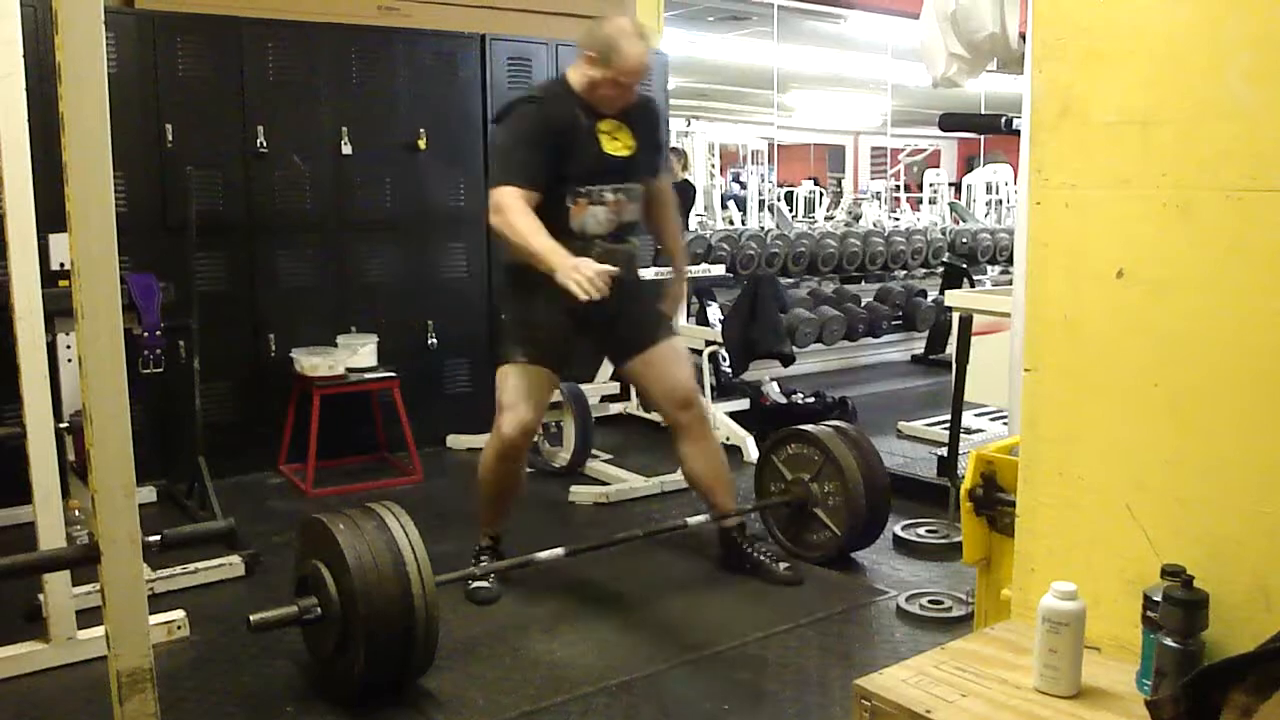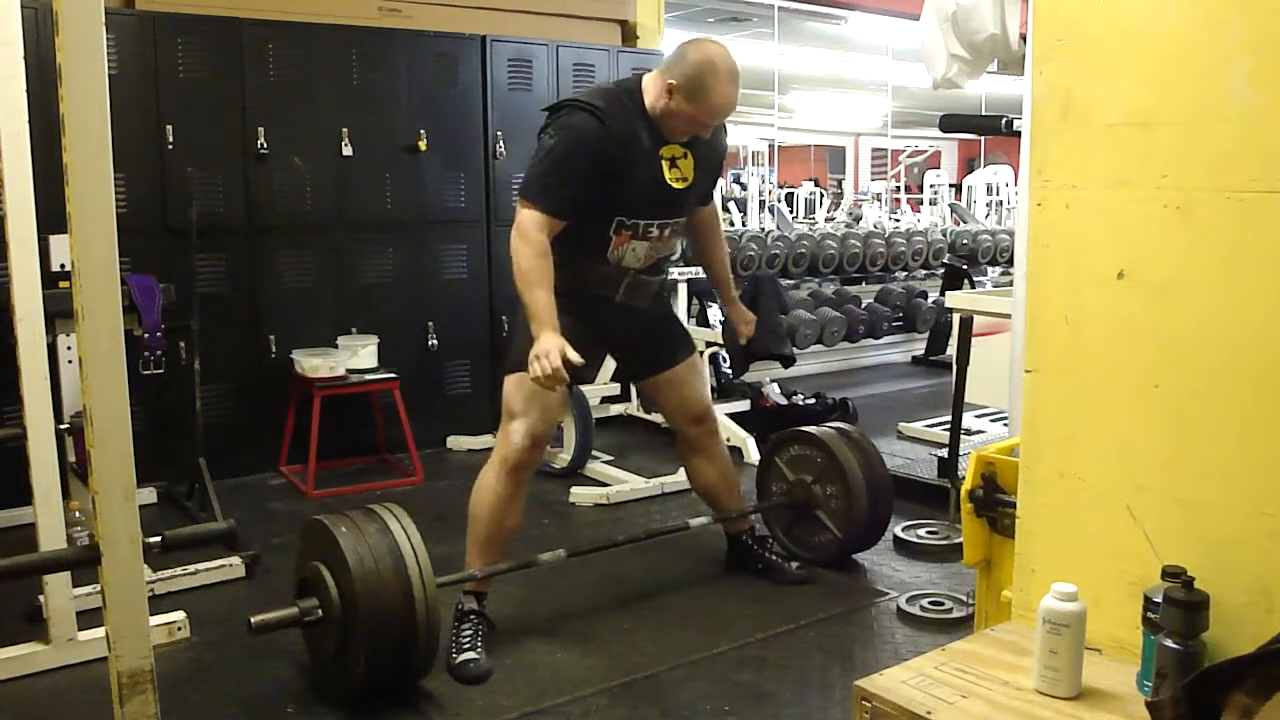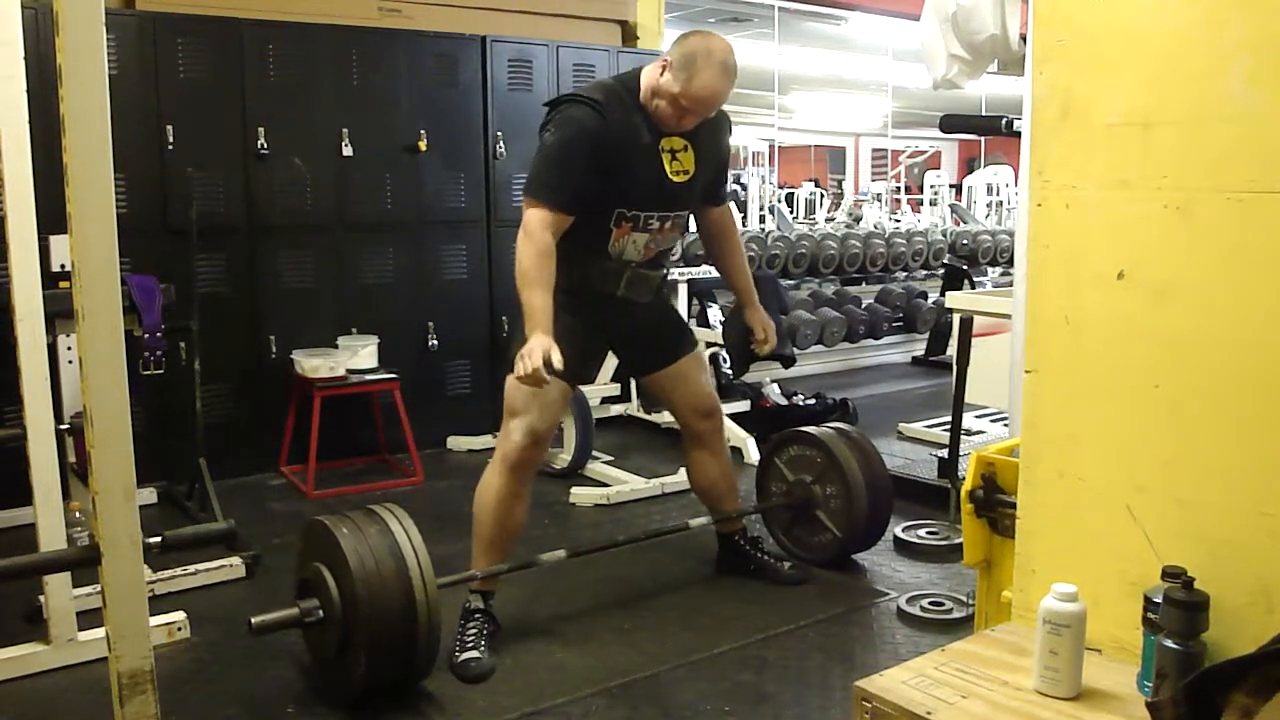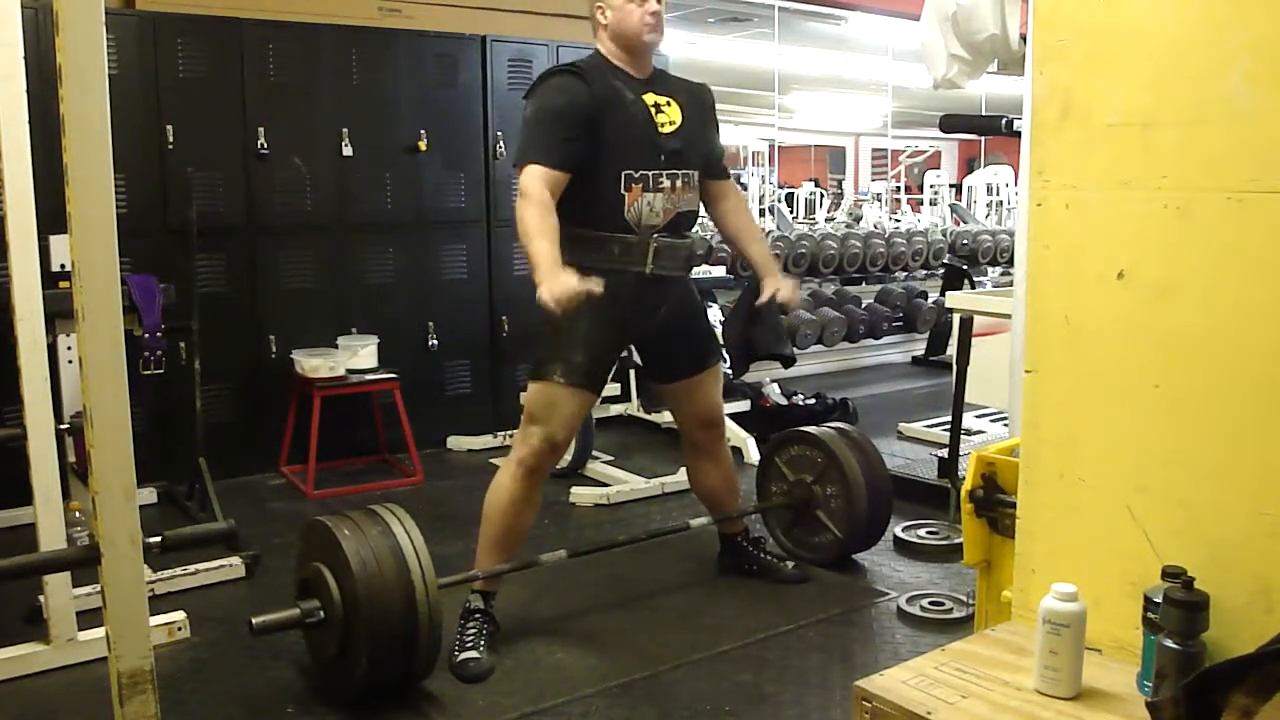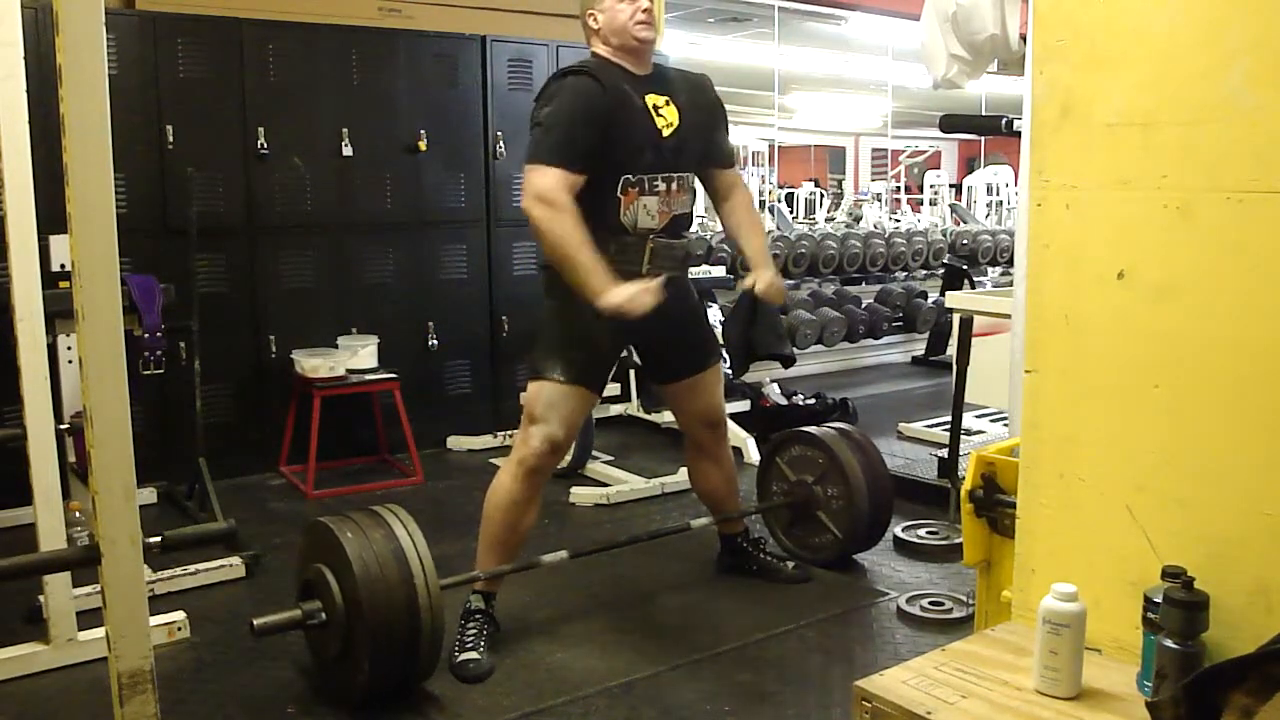
dt=1s
person 1, frame 1
left shoulder: (643, 112)
right shoulder: (536, 118)
left elbow: (657, 192)
right elbow: (506, 208)
left wrist: (679, 270)
right wrist: (564, 266)
left hip: (619, 281)
right hip: (545, 287)
left knee: (687, 404)
right knee: (514, 430)
left ankle: (733, 539)
right ankle: (488, 547)
person 1, frame 2
left shoulder: (705, 133)
right shoulder: (590, 126)
left elbow: (701, 215)
right elbow: (530, 228)
left wrist: (730, 299)
right wrist: (547, 332)
left hip: (642, 295)
right hip: (566, 294)
left knee: (698, 419)
right knee: (521, 443)
left ankle: (744, 542)
right ankle: (470, 609)
person 1, frame 3
left shoulder: (709, 130)
right shoulder: (588, 119)
left elbow: (715, 217)
right elbow: (538, 227)
left wrist: (750, 303)
right wrist: (538, 332)
left hip: (644, 294)
right hip: (571, 295)
left knee: (704, 415)
right knee: (521, 443)
left ankle: (736, 543)
right ankle: (477, 609)
person 1, frame 4
left shoulder: (691, 98)
right shoulder: (573, 90)
left elbow: (724, 192)
right elbow: (536, 189)
left wrist: (769, 269)
right wrist: (549, 272)
left hip: (672, 287)
right hip: (595, 289)
left knee: (708, 425)
right knee: (537, 448)
left ankle: (739, 545)
right ankle: (478, 607)
person 1, frame 5
left shoulder: (694, 92)
right shoulder: (580, 92)
left elbow: (728, 187)
right elbow: (542, 198)
left wrist: (760, 263)
right wrist: (606, 289)
left hip: (668, 286)
right hip: (592, 297)
left knee: (710, 427)
right knee: (539, 448)
left ankle: (738, 545)
right ankle: (478, 607)
